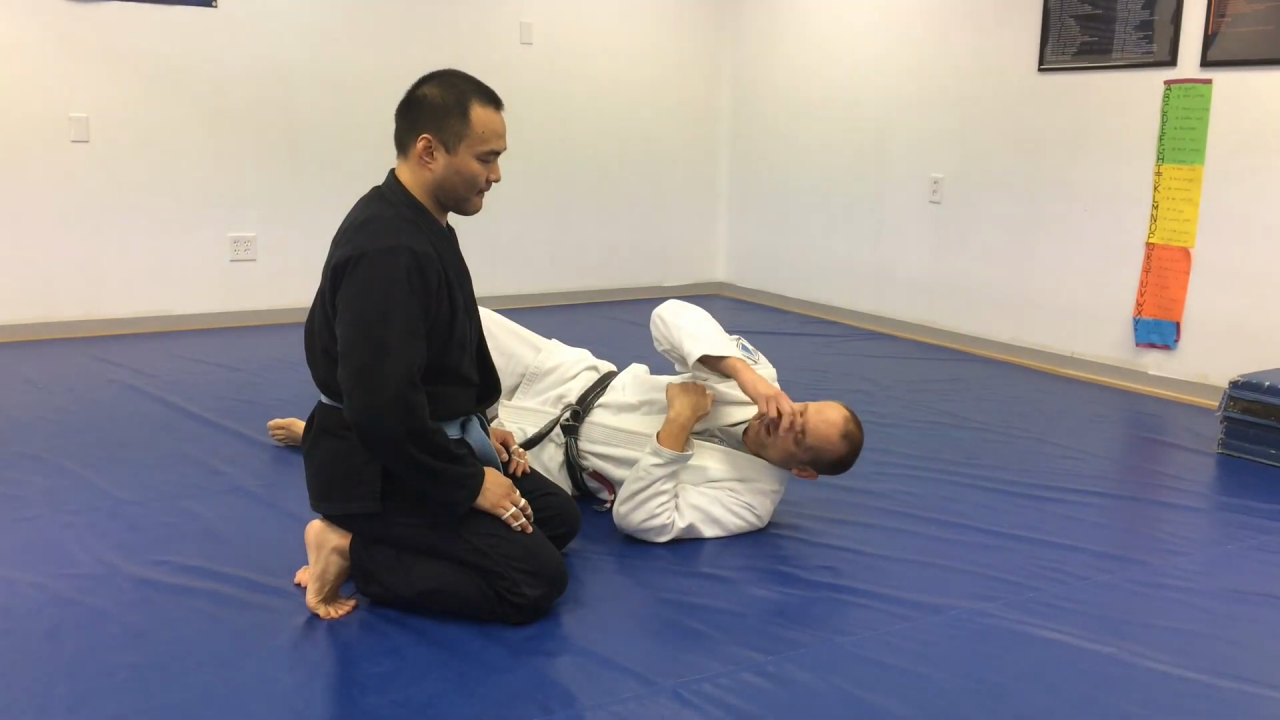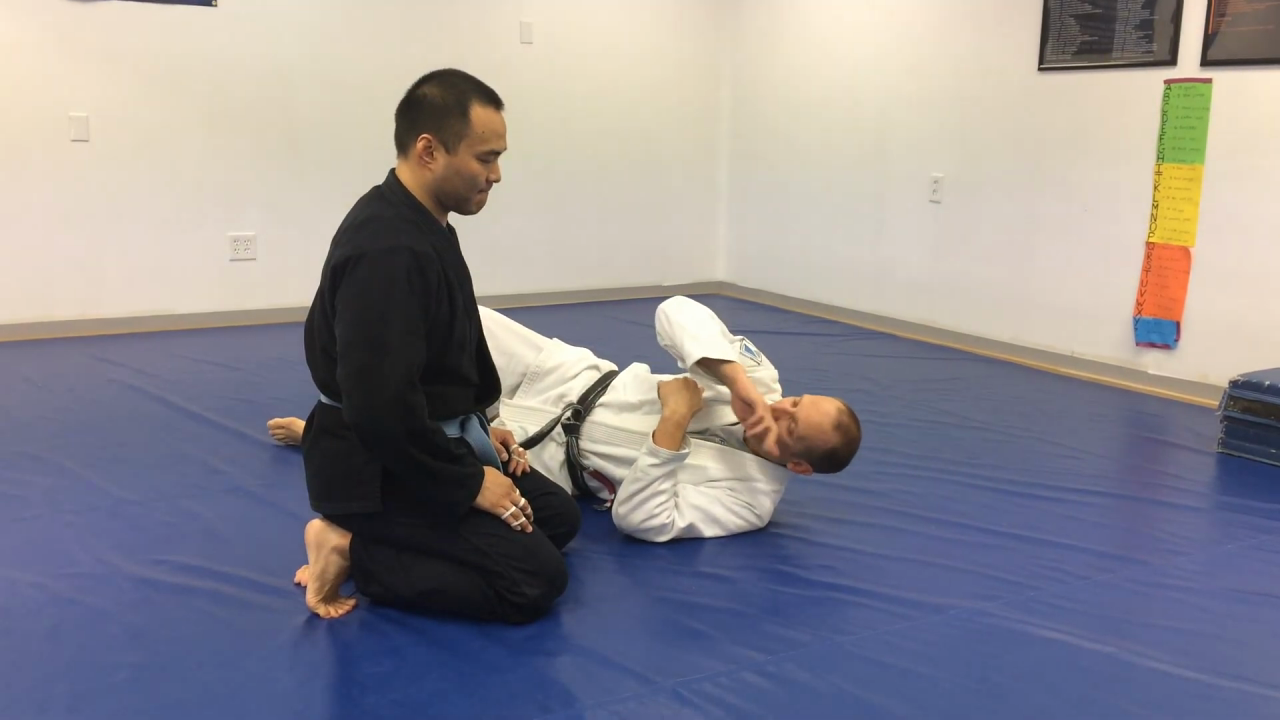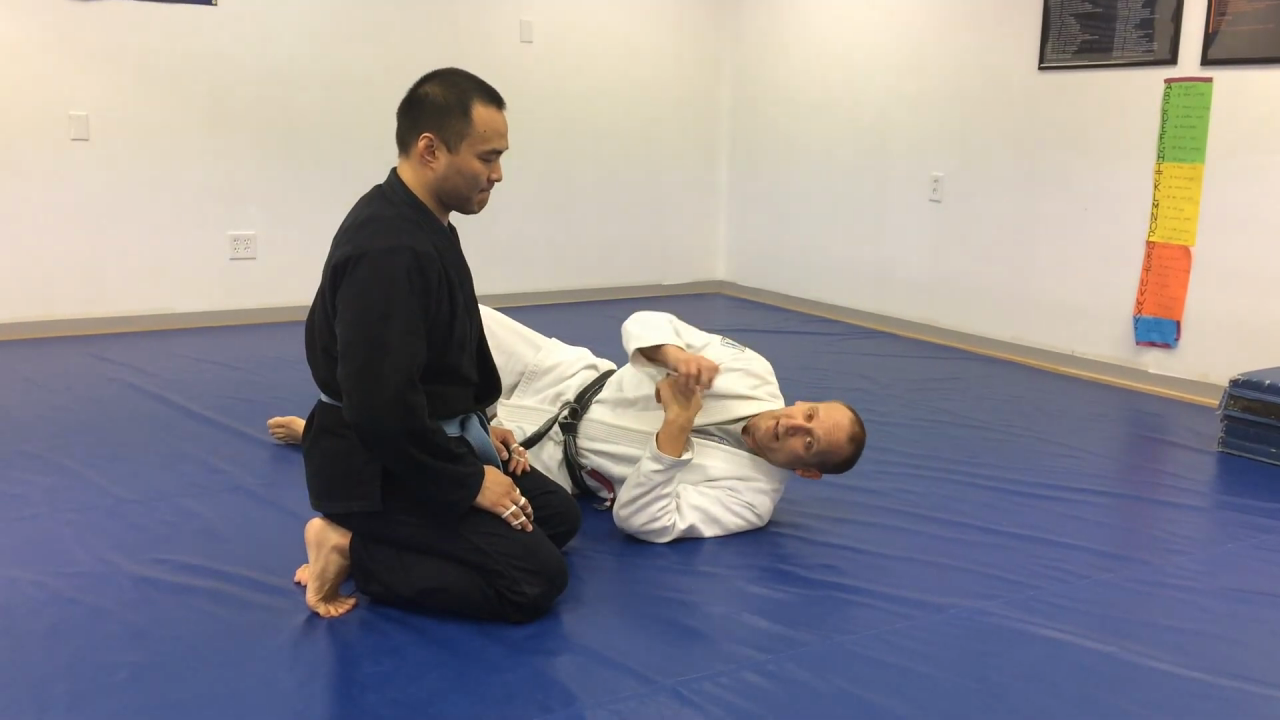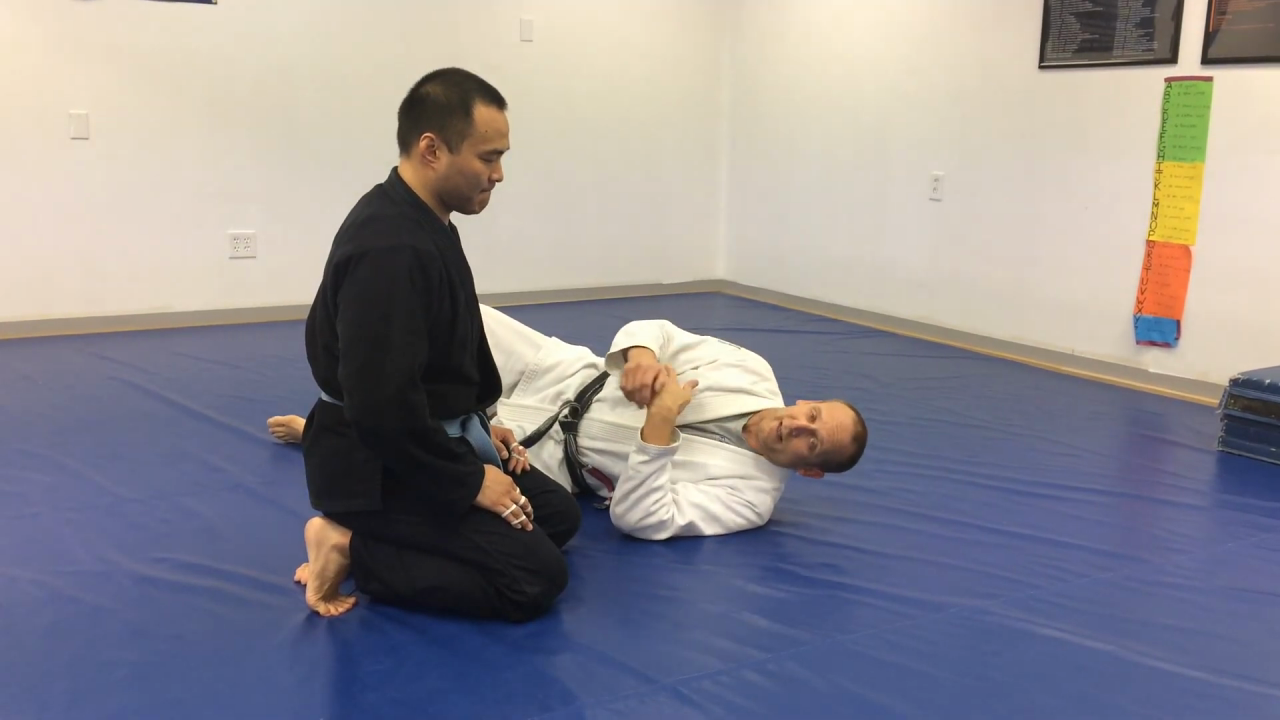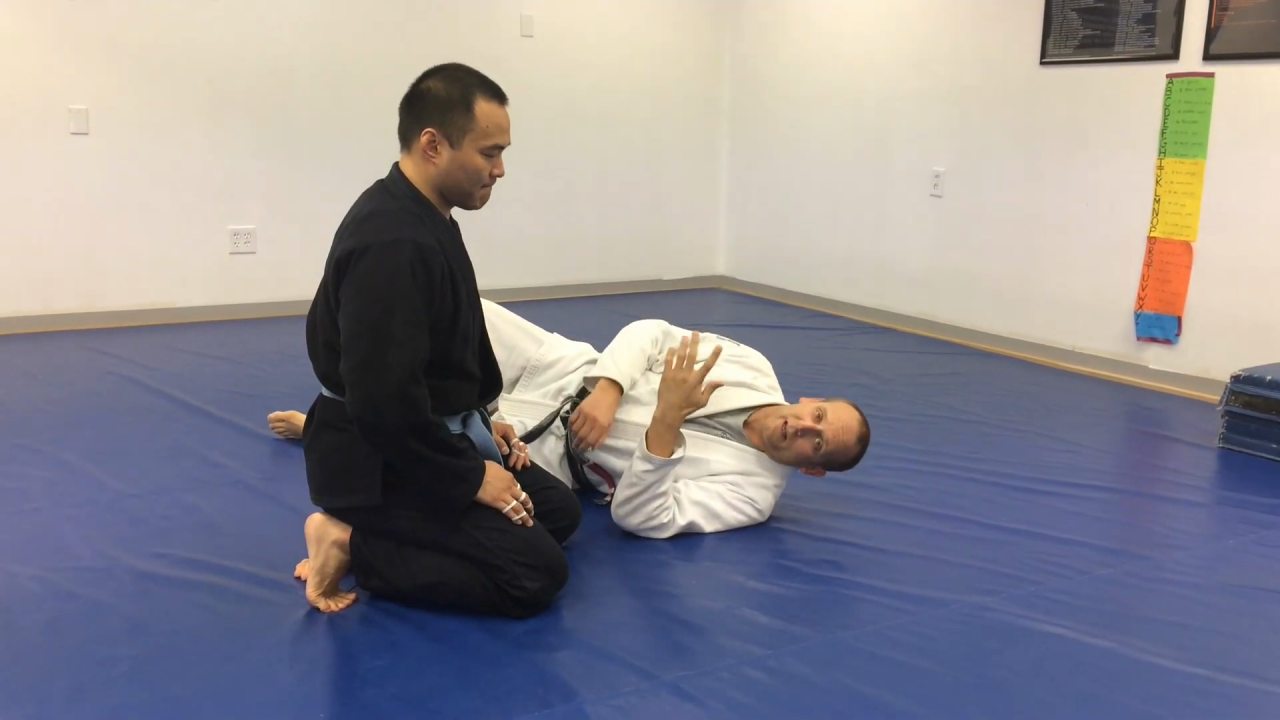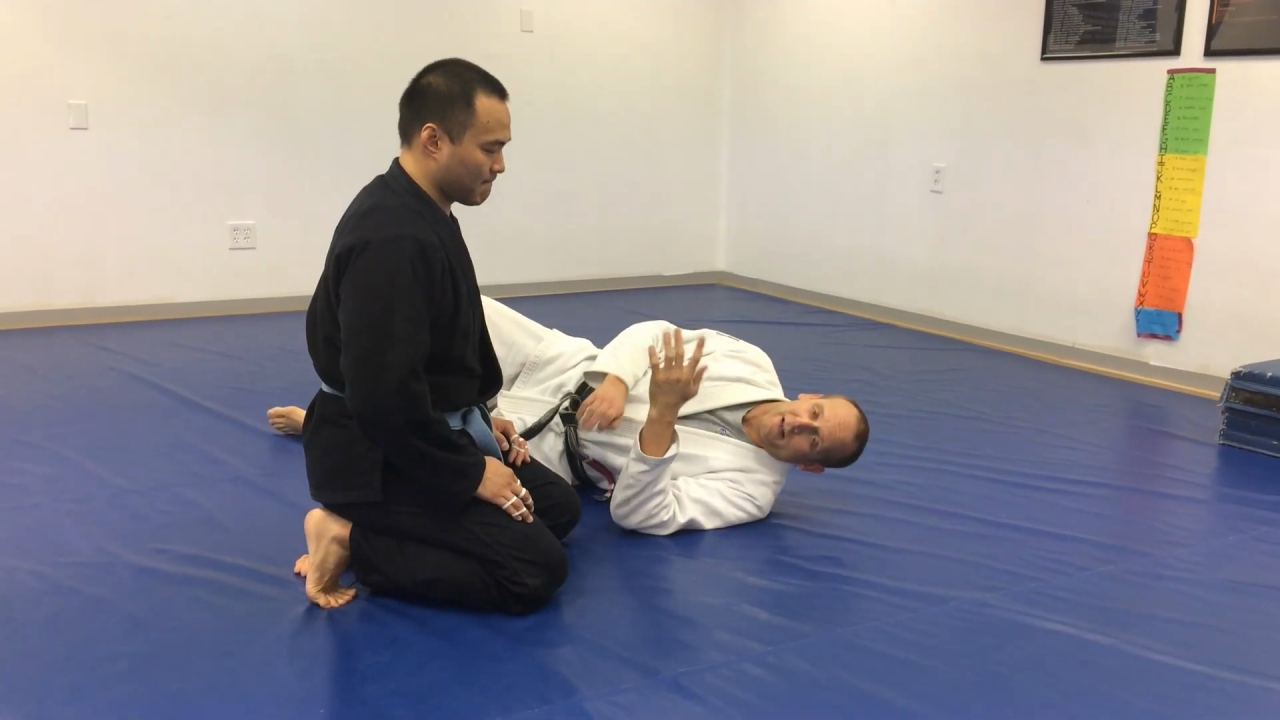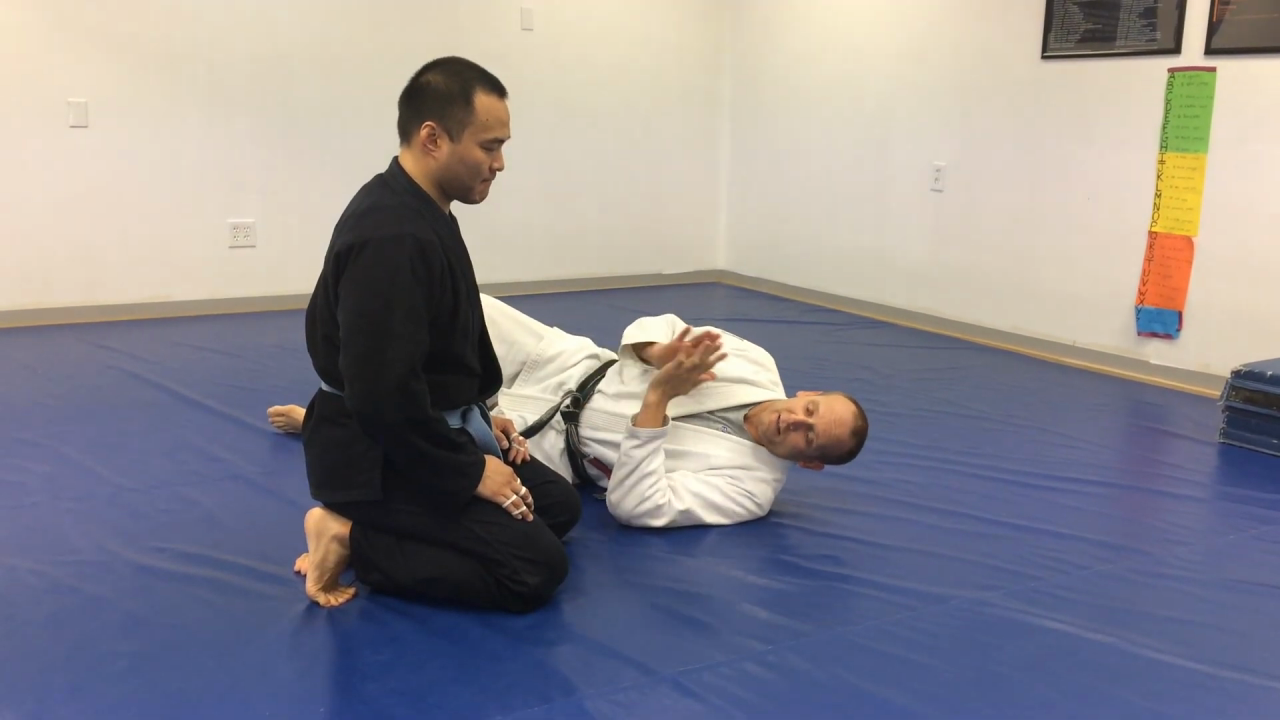
dt=0.3s
person 1, frame 1
left shoulder: (750, 499)
right shoulder: (753, 379)
left elbow: (640, 519)
right elbow: (670, 316)
left wrist: (679, 425)
right wrist: (745, 374)
left hip: (553, 458)
right hip: (577, 380)
person 1, frame 2
left shoulder: (751, 500)
right shoulder: (760, 378)
left elbow: (639, 519)
right elbow: (676, 313)
left wrist: (674, 423)
right wrist: (741, 384)
left hip: (554, 458)
right hip: (578, 378)
person 1, frame 3
left shoulder: (751, 496)
right shoulder: (755, 373)
left elbow: (642, 519)
right elbow: (643, 325)
left wrist: (677, 425)
right wrist: (676, 353)
left hip: (554, 455)
right hip: (577, 376)
person 1, frame 4
left shoulder: (751, 495)
right shoulder: (752, 372)
left elbow: (638, 517)
right elbow: (650, 331)
left wrist: (662, 421)
right wrist: (642, 355)
left hip: (551, 454)
right hip: (572, 376)
person 1, frame 5
left shoulder: (752, 492)
right shoulder: (752, 367)
left elbow: (640, 515)
right elbow: (650, 335)
left wrist: (668, 419)
right wrist: (608, 388)
left hip: (554, 449)
right hip: (572, 372)
person 1, frame 6
left shoulder: (751, 488)
right shoulder: (750, 363)
left elbow: (638, 512)
right elbow: (650, 335)
left wrist: (662, 414)
right wrist: (615, 381)
left hip: (553, 443)
right hip: (572, 367)
person 1, frame 7
left shoulder: (751, 487)
right shoulder: (753, 364)
left elbow: (634, 504)
right elbow: (653, 328)
left wrist: (659, 396)
right wrist: (663, 352)
left hip: (552, 443)
right hip: (579, 367)
person 2, frame 1
left shoulder: (421, 224)
right shoulder: (386, 251)
right elbow: (381, 407)
left wrist: (476, 430)
right wrist: (467, 483)
left hip: (427, 442)
right hip: (378, 464)
left knee: (556, 518)
right knee: (533, 580)
left ankle: (373, 539)
right ankle: (352, 552)
person 2, frame 2
left shoulder: (421, 224)
right shoulder: (385, 251)
right elbow: (380, 407)
left wrist: (474, 428)
right wrist: (467, 483)
left hip: (428, 441)
right hip: (377, 465)
left knee: (557, 518)
right knee: (534, 579)
left ankle: (378, 539)
right ankle: (354, 550)
person 2, frame 3
left shoulder: (423, 222)
right shoulder: (386, 249)
right elbow: (380, 407)
left wrist: (477, 430)
right wrist: (468, 481)
left hip: (429, 440)
right hip: (377, 462)
left knee: (557, 516)
right knee: (534, 578)
left ankle: (369, 536)
right ankle: (353, 550)
person 2, frame 4
left shoulder: (422, 222)
right shoulder: (388, 249)
right elbow: (381, 406)
left wrist: (476, 428)
right wrist: (467, 481)
left hip: (428, 439)
right hip: (376, 462)
left knee: (557, 515)
right knee: (534, 578)
left ankle: (376, 537)
right ankle: (352, 549)
person 2, frame 5
left shoulder: (425, 217)
right shoulder: (390, 244)
right elbow: (383, 401)
left wrist: (477, 423)
right wrist: (468, 476)
left hip: (430, 434)
right hip: (378, 458)
left knee: (558, 511)
right knee: (535, 574)
left ankle: (385, 533)
right ankle: (353, 545)
person 2, frame 6
left shoulder: (422, 213)
right shoulder: (390, 240)
right elbow: (384, 396)
left wrist: (477, 422)
right wrist: (468, 472)
left hip: (428, 430)
right hip: (377, 454)
left knee: (558, 507)
right knee: (535, 569)
left ankle: (376, 528)
right ankle: (352, 541)
person 2, frame 7
left shoulder: (422, 212)
right shoulder: (389, 238)
right elbow: (382, 396)
left wrist: (476, 418)
right wrist: (468, 472)
left hip: (427, 429)
right hip: (378, 453)
left knee: (557, 507)
right knee: (535, 569)
left ankle: (369, 527)
right ankle: (352, 540)
